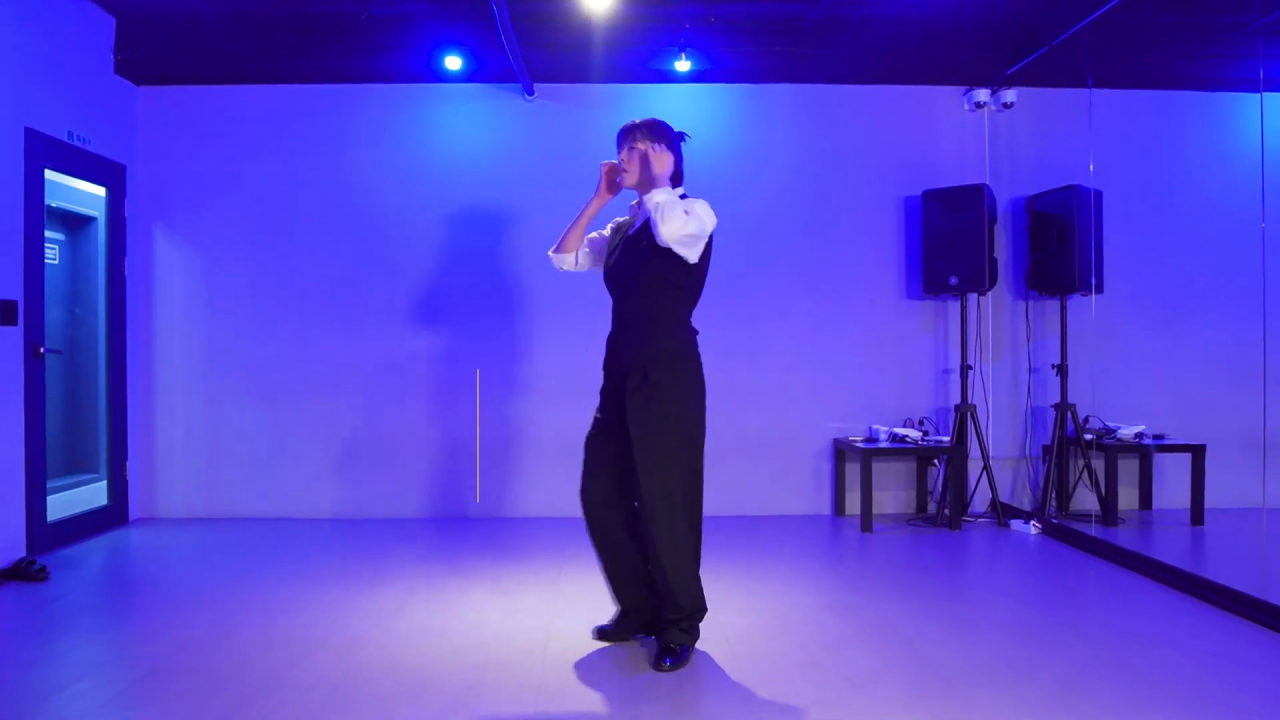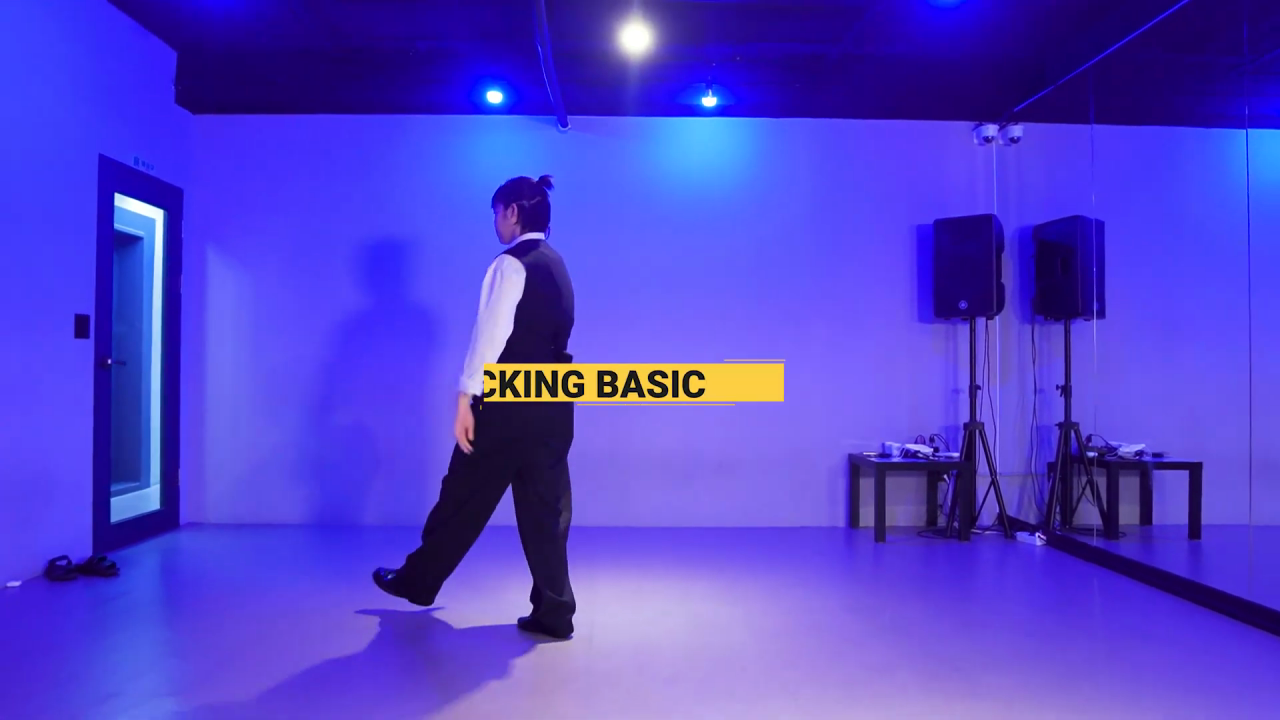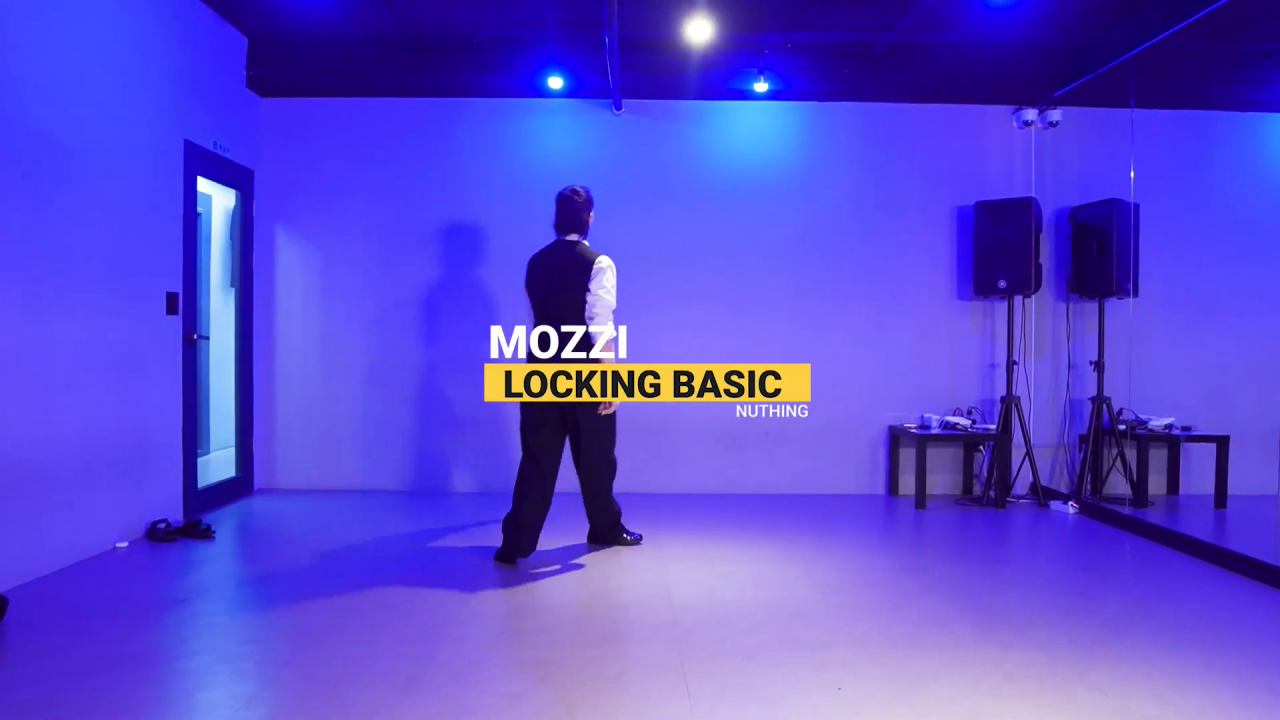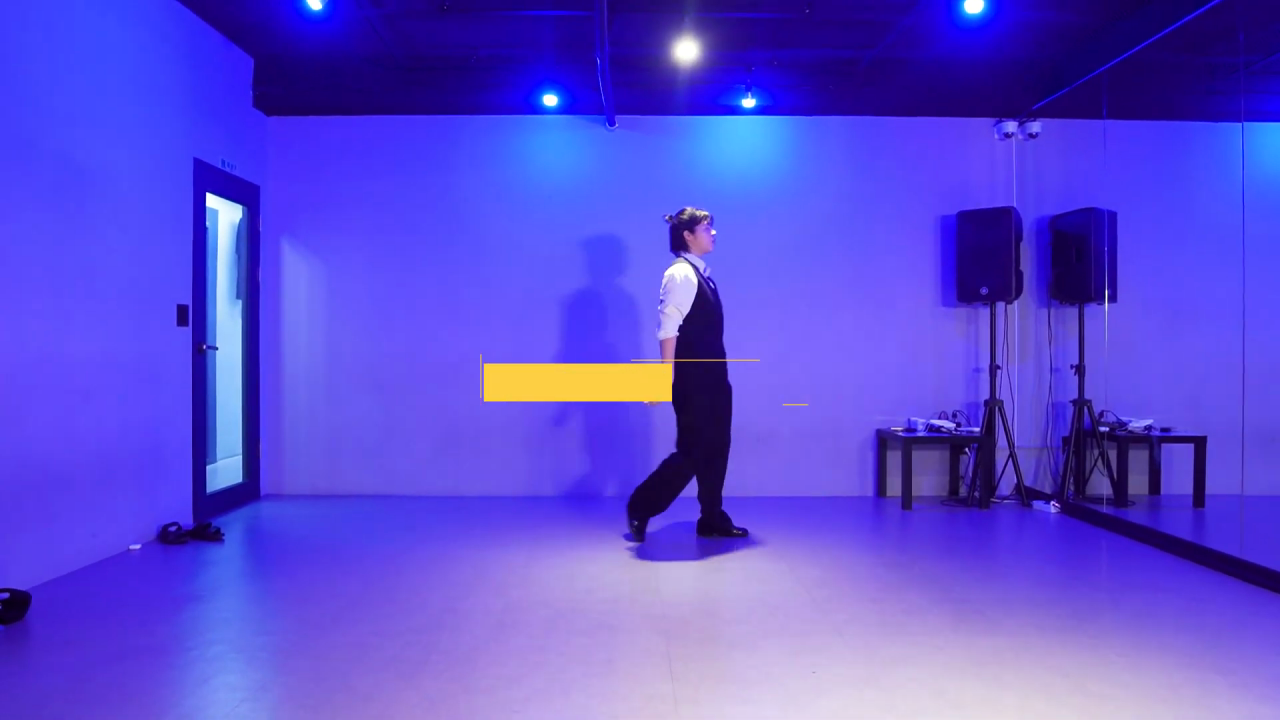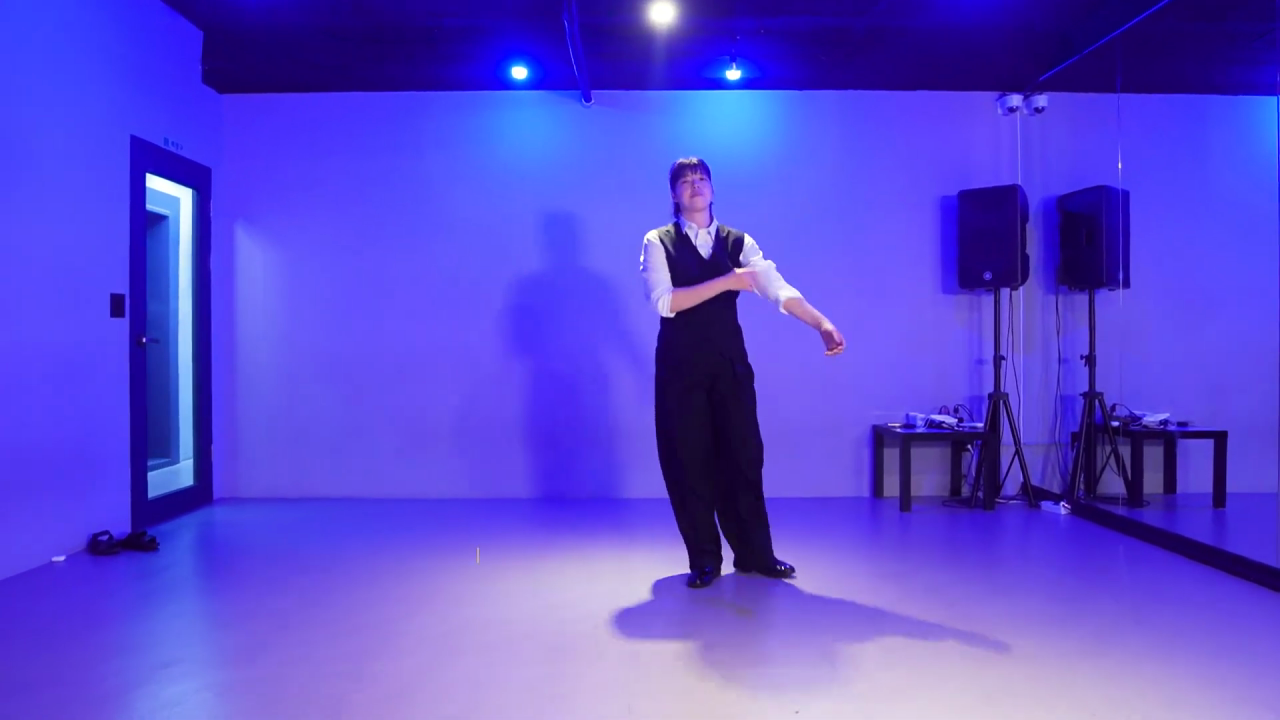
dt=1s
person 1, frame 1
left shoulder: (693, 213)
right shoulder: (623, 228)
left elbow: (672, 229)
right elbow: (564, 257)
left wrist: (660, 180)
right wrist: (598, 199)
left hip: (669, 373)
right hip: (622, 372)
left knee: (665, 498)
right knee: (603, 493)
left ankle: (679, 625)
right ankle: (638, 607)
person 1, frame 2
left shoulder: (509, 264)
right shoulder: (554, 264)
left elbow: (490, 337)
left wrist: (465, 399)
left hip: (509, 399)
right hip: (552, 399)
left knee: (467, 495)
right knee: (546, 504)
left ankle: (418, 580)
right ankle: (553, 611)
person 1, frame 3
left shoulder: (537, 262)
right shoulder: (598, 263)
right elbow: (601, 327)
left hip: (542, 366)
left knee: (538, 457)
right knee: (595, 455)
left ankle: (517, 541)
right ankle: (606, 528)
person 1, frame 4
left shoulder: (701, 275)
right shoulder: (681, 274)
right elbow: (668, 330)
right wrist: (667, 378)
left hip: (711, 374)
right hip: (693, 376)
left knee: (716, 447)
right knee: (694, 450)
left ankle: (713, 519)
right ankle: (642, 506)
person 1, frame 5
left shoulder: (739, 242)
right shoulder: (658, 242)
left elbow: (776, 285)
right elbow: (664, 302)
left wrist: (820, 323)
right wrist: (726, 281)
left hip: (729, 360)
right hip: (679, 363)
left knee: (742, 453)
right knee: (687, 459)
left ankle: (751, 549)
right ankle: (703, 558)
